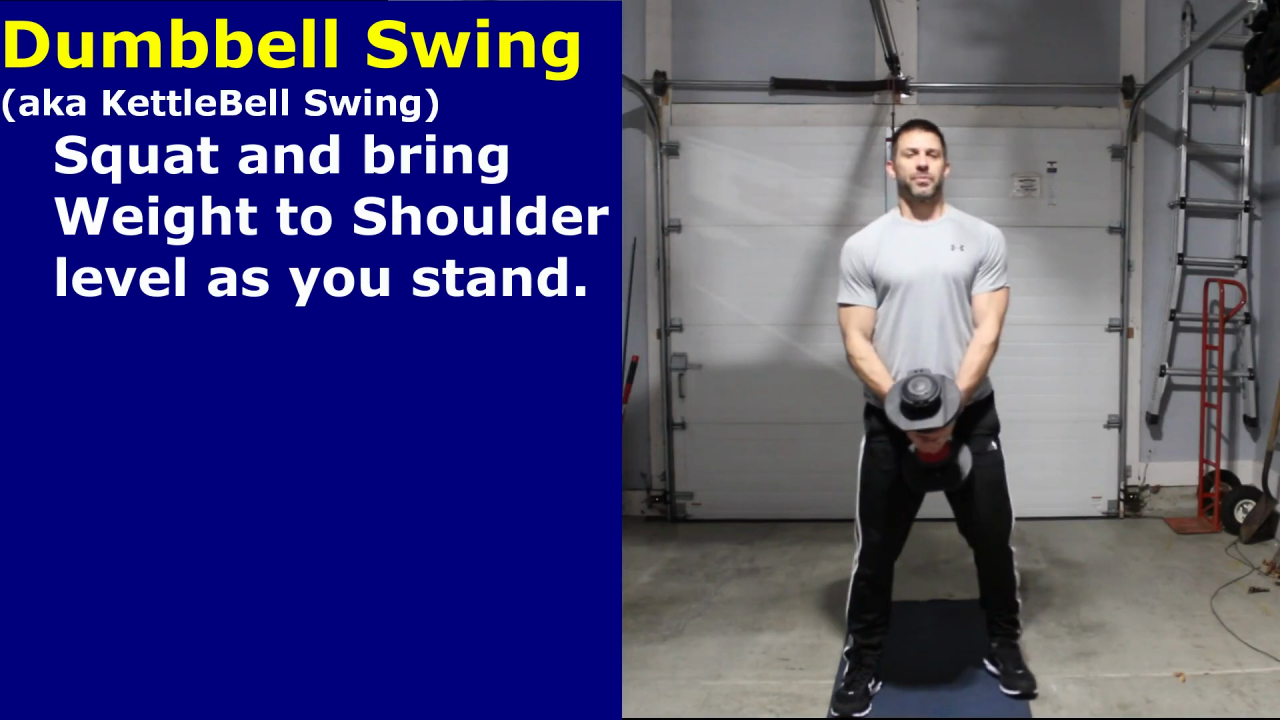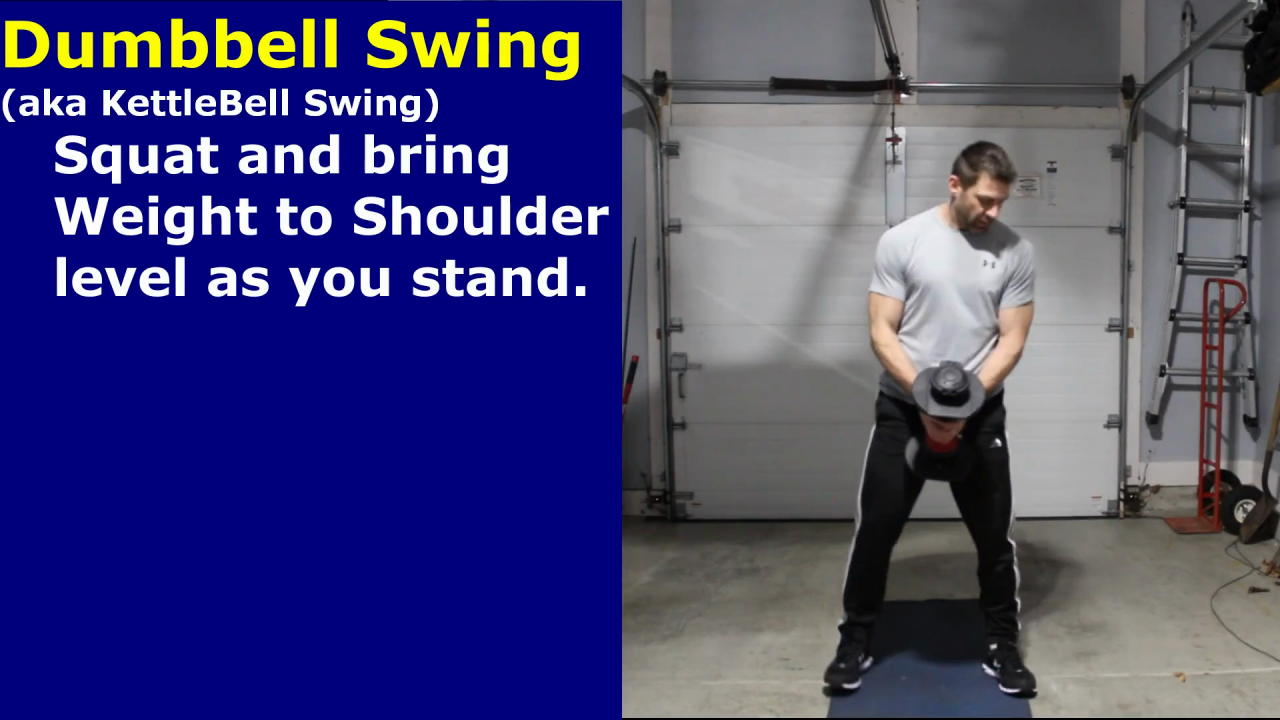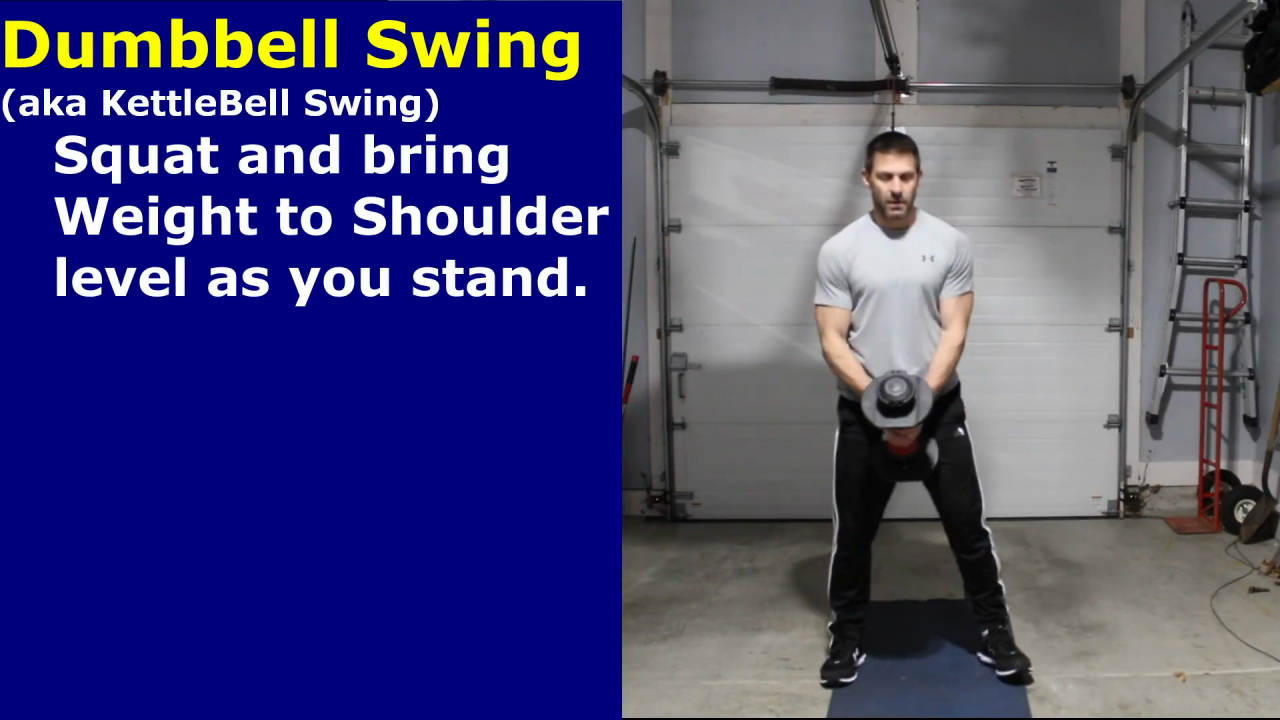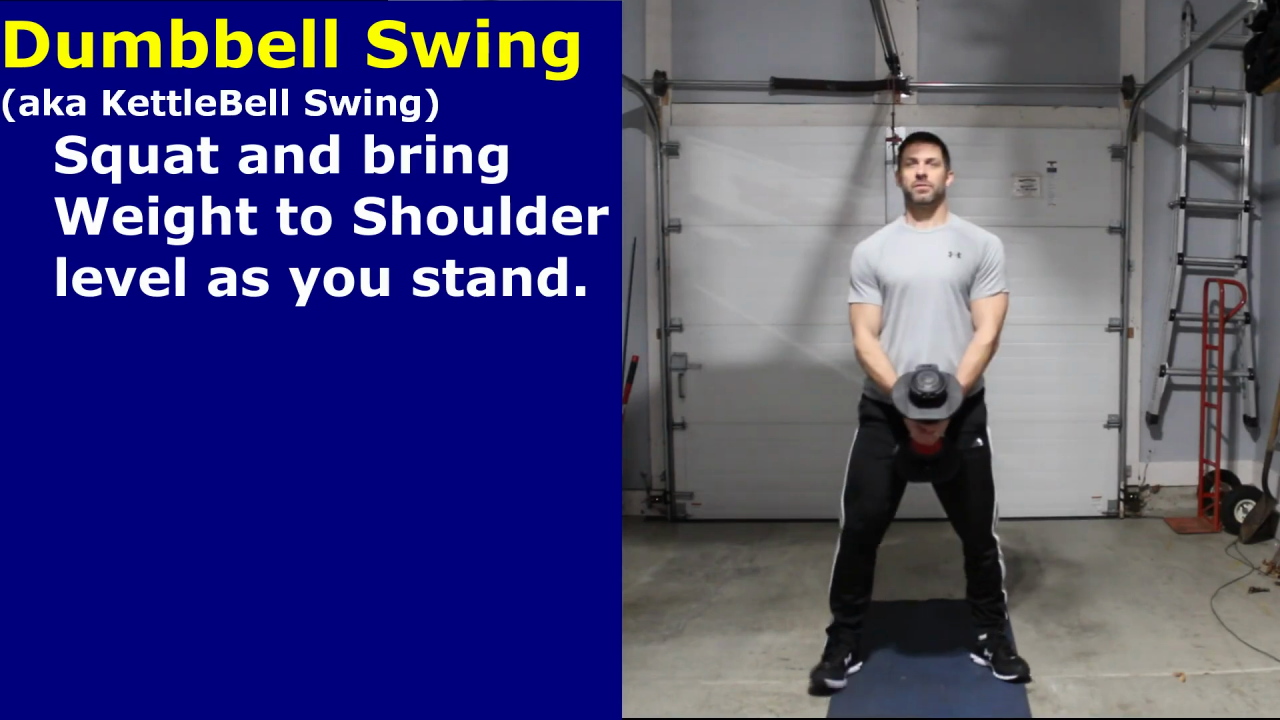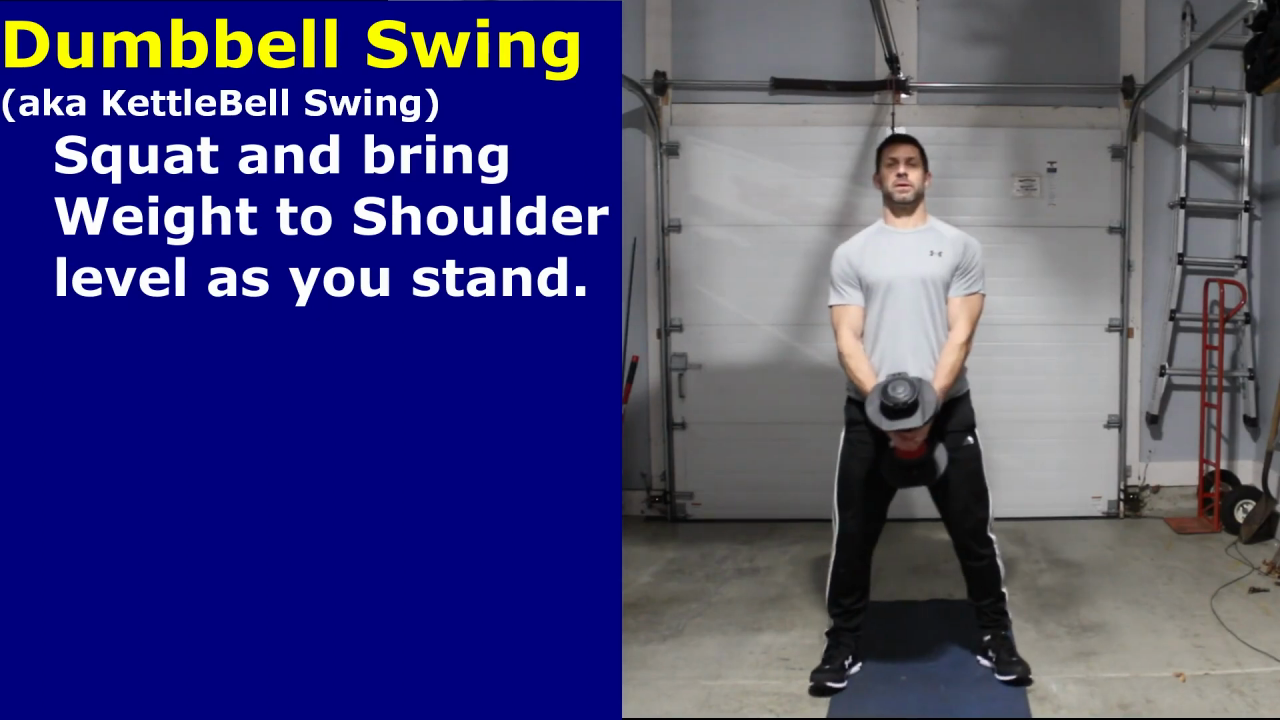
dt=0.5s
person 1, frame 1
left shoulder: (983, 238)
right shoulder: (863, 246)
left elbow: (988, 331)
right elbow: (856, 341)
left wrist: (949, 404)
left hip: (971, 415)
right hip: (890, 420)
left knee: (993, 540)
right knee: (876, 550)
left ankle: (1003, 647)
right ankle: (863, 662)
person 1, frame 2
left shoulder: (1016, 252)
right shoulder: (901, 241)
left elbow: (1012, 339)
right elbow: (882, 331)
right wrist: (926, 398)
left hip: (980, 411)
right hip: (902, 408)
left knee: (995, 535)
right knee: (875, 530)
left ankle: (1002, 647)
right ankle: (855, 641)
person 1, frame 3
left shoulder: (951, 243)
right shoulder: (839, 250)
left elbow: (954, 331)
right elbow: (832, 340)
left hip: (939, 406)
right hip: (862, 411)
left knee: (966, 523)
right knee: (853, 531)
left ankle: (994, 632)
right ankle: (847, 638)
person 1, frame 4
left shoulder: (982, 245)
right shoulder: (871, 251)
left elbow: (987, 332)
right elbow: (865, 338)
left hip: (963, 411)
right hip: (884, 411)
left knee: (978, 531)
right knee: (860, 528)
left ankle: (990, 637)
right ankle: (844, 642)
person 1, frame 5
left shoulder: (961, 247)
right shoulder: (851, 253)
left elbow: (961, 335)
right elbow: (848, 339)
left hip: (947, 410)
right hip: (869, 412)
left knee: (972, 529)
right knee: (854, 533)
left ankle: (995, 636)
right ankle: (843, 643)
